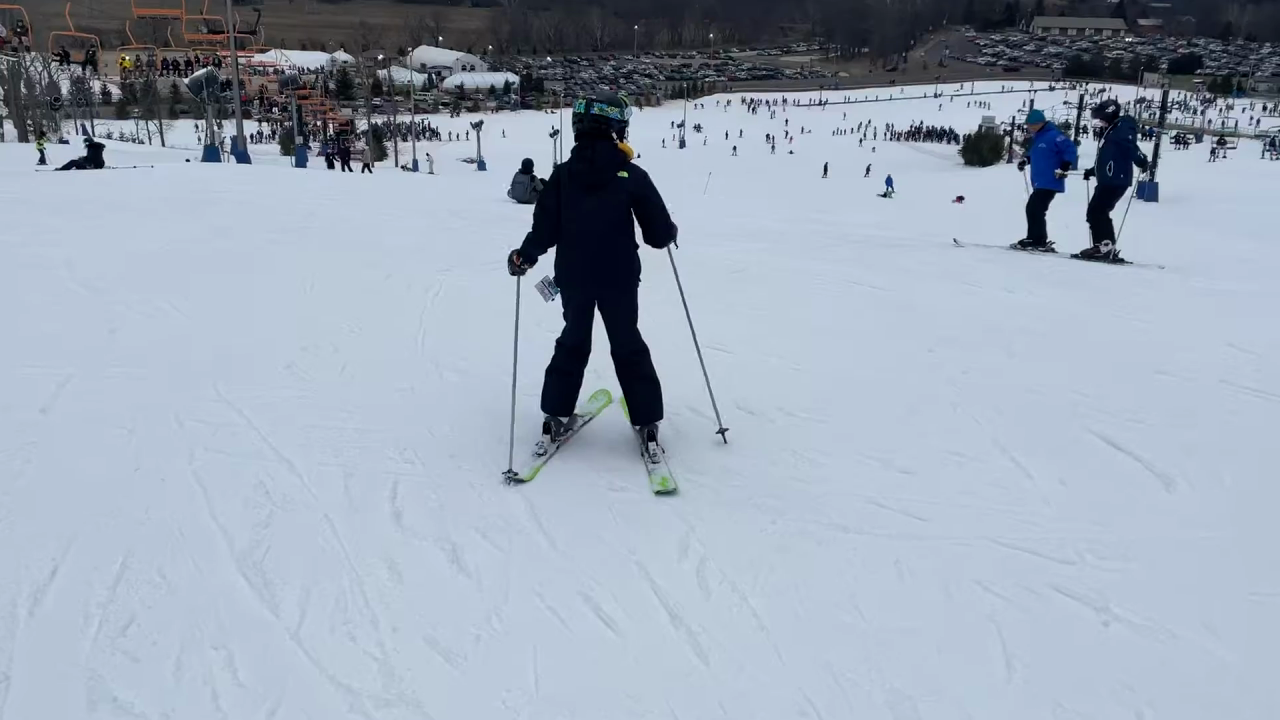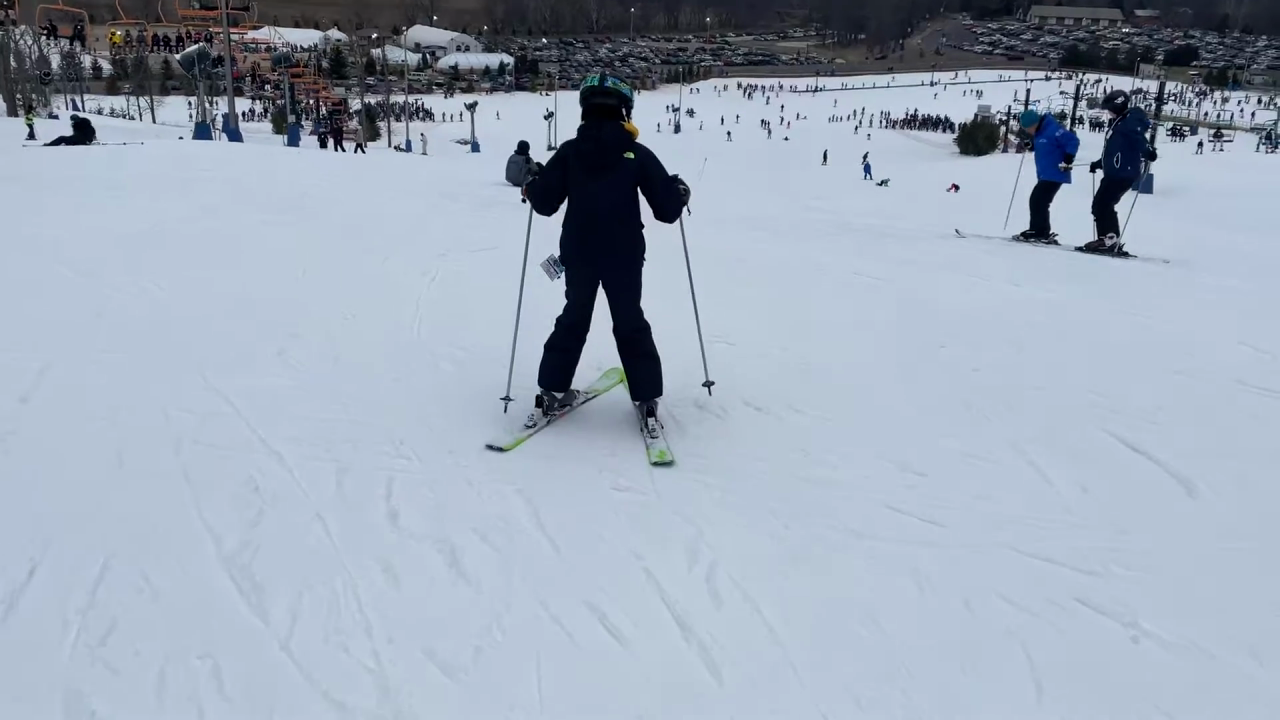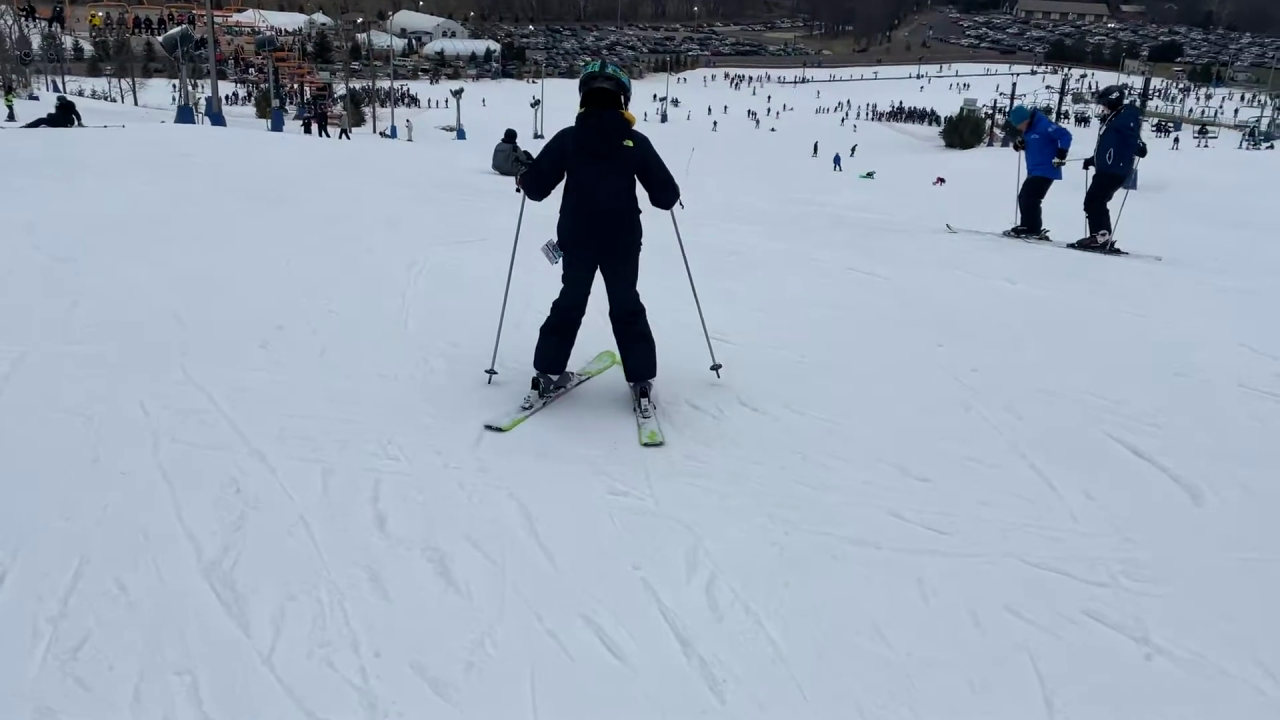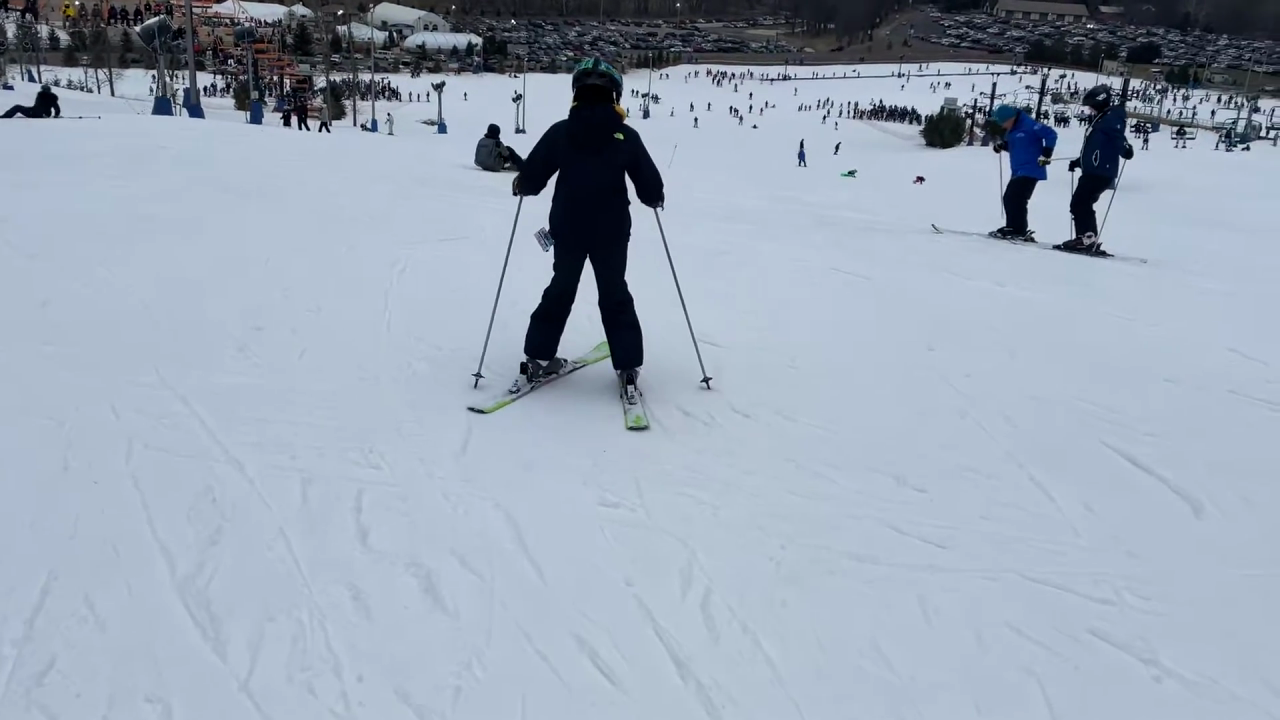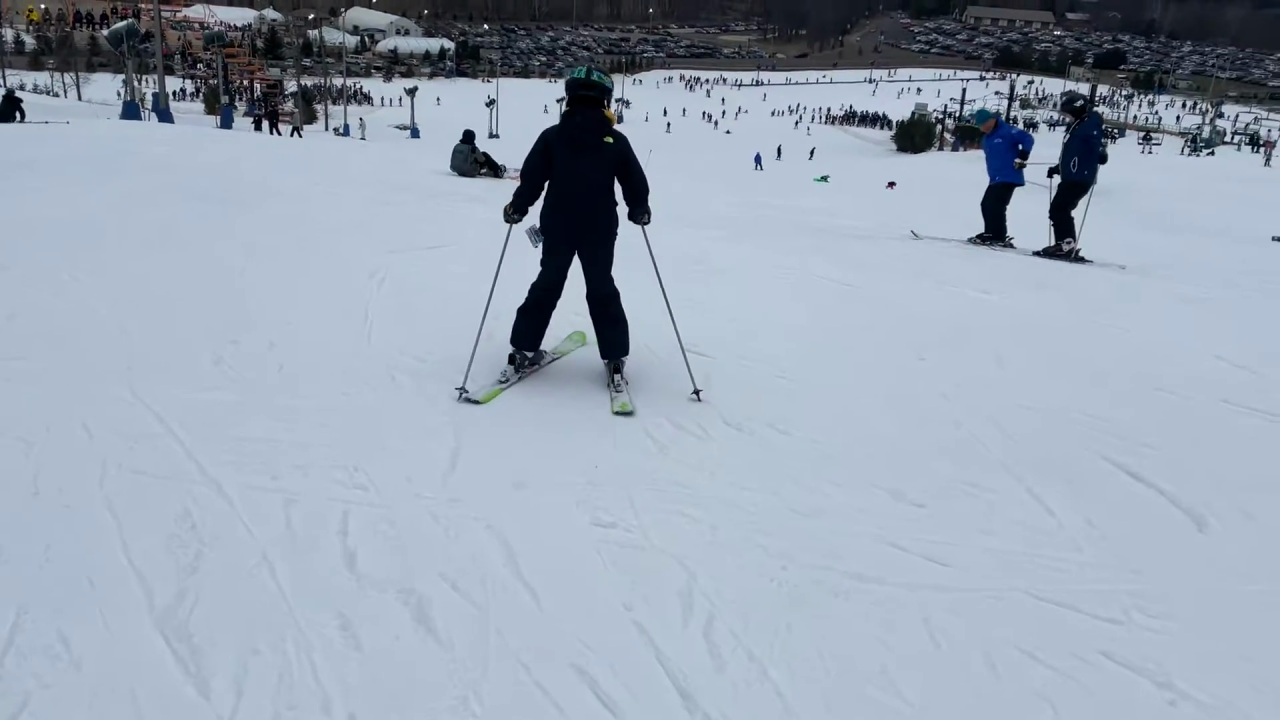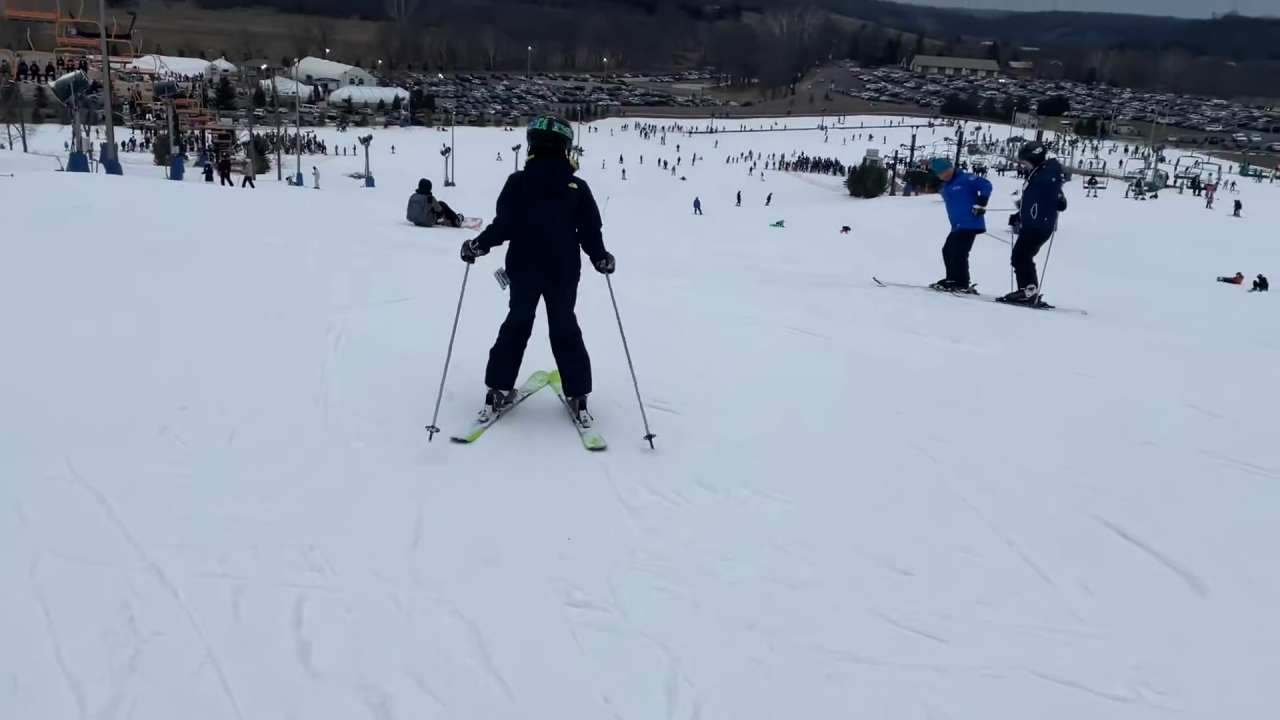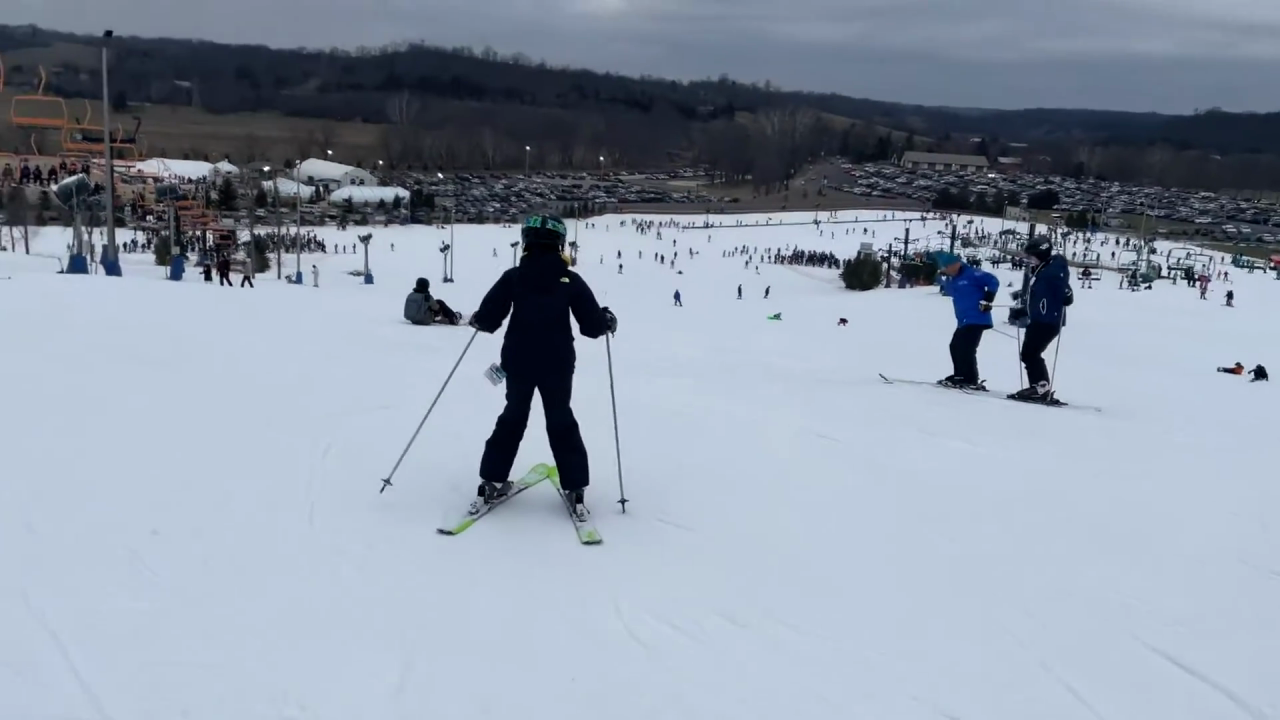
dt=0.4s
person 1, frame 1
left shoulder: (563, 173)
right shoulder: (632, 174)
left elbow: (545, 228)
right elbow: (658, 232)
left wrist: (524, 256)
right wrist: (669, 234)
left hip: (573, 275)
right hip: (619, 277)
left knee: (573, 341)
right knee: (628, 346)
left ankle: (557, 414)
right ankle: (646, 422)
person 1, frame 2
left shoulder: (569, 151)
right shoulder: (638, 155)
left elbow: (545, 202)
right elbow: (667, 208)
left wrist: (531, 187)
right wrist: (680, 193)
left hip: (578, 255)
right hip: (624, 257)
left knee: (574, 318)
right knee: (630, 324)
left ankle: (553, 390)
right ankle: (646, 398)
person 1, frame 3
left shoulder: (567, 139)
right shoulder: (635, 142)
left elbow: (536, 187)
right elbow: (664, 195)
left wrist: (523, 180)
right wrist: (672, 194)
left hip: (576, 240)
right hip: (622, 242)
left knee: (569, 303)
right knee: (627, 307)
left ankle: (548, 373)
right ankle: (641, 380)
person 1, frame 4
left shoulder: (560, 132)
right shoulder: (626, 136)
left elbow: (531, 178)
right elbow: (650, 186)
left wrist: (520, 185)
right wrist: (655, 199)
left hip: (568, 230)
right hip: (611, 232)
left knee: (560, 290)
right knee: (615, 296)
left ankle: (538, 358)
right ankle: (628, 368)
person 1, frame 5
left shoulder: (552, 136)
right shoulder: (616, 141)
left elbow: (532, 180)
right elbow: (636, 185)
left wrist: (517, 208)
right wrist: (639, 211)
left hip: (558, 228)
right hip: (600, 231)
left knee: (547, 286)
right knee: (602, 291)
left ankle: (524, 351)
right ankle: (614, 359)
person 1, frame 6
left shoulder: (518, 181)
right shoulder: (577, 186)
left elbow: (505, 224)
right elbow: (590, 232)
left wrist: (477, 245)
right wrist: (601, 258)
left hip: (524, 270)
right hip: (563, 272)
left knee: (516, 326)
right knee: (565, 330)
left ankle: (499, 390)
right ankle: (578, 397)
person 1, frame 7
left shoulder: (513, 277)
right shoulder: (571, 280)
left elbow: (490, 316)
right elbow: (592, 324)
left wrist: (477, 320)
right wrist: (608, 322)
left hip: (518, 363)
right hip: (558, 365)
left knee: (512, 418)
right knee: (562, 422)
left ankle: (492, 482)
right ankle: (575, 489)
